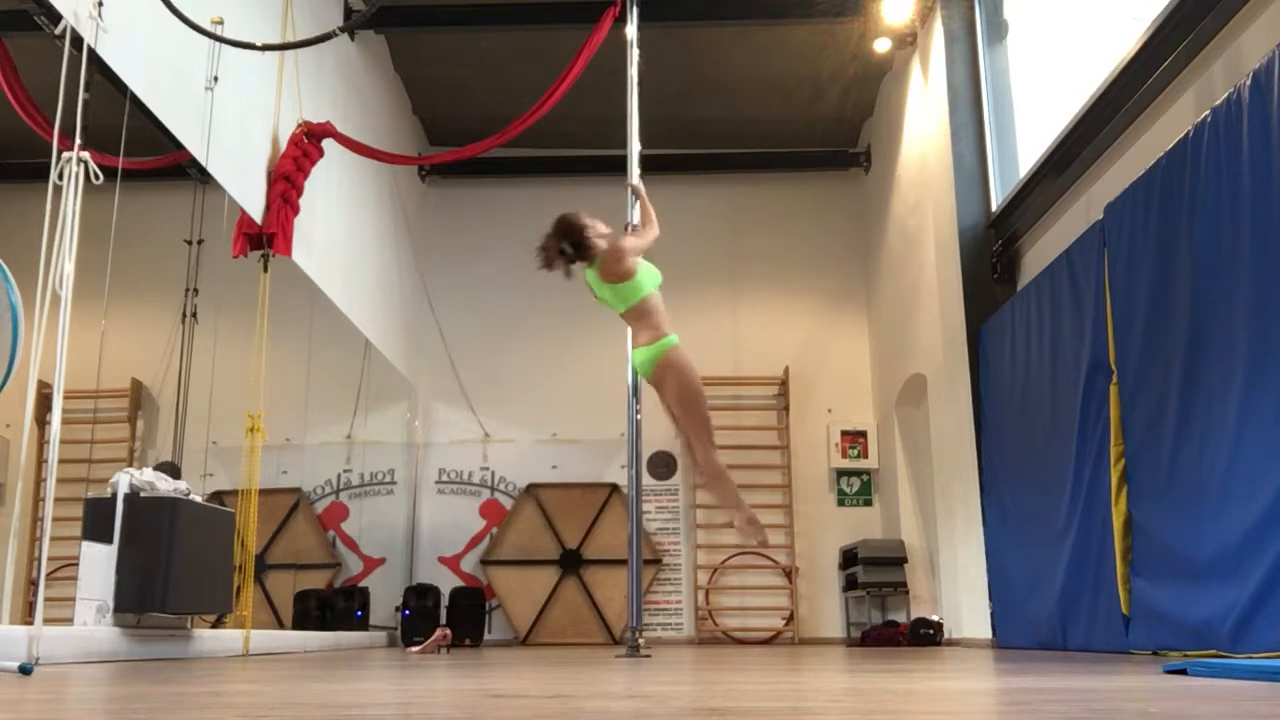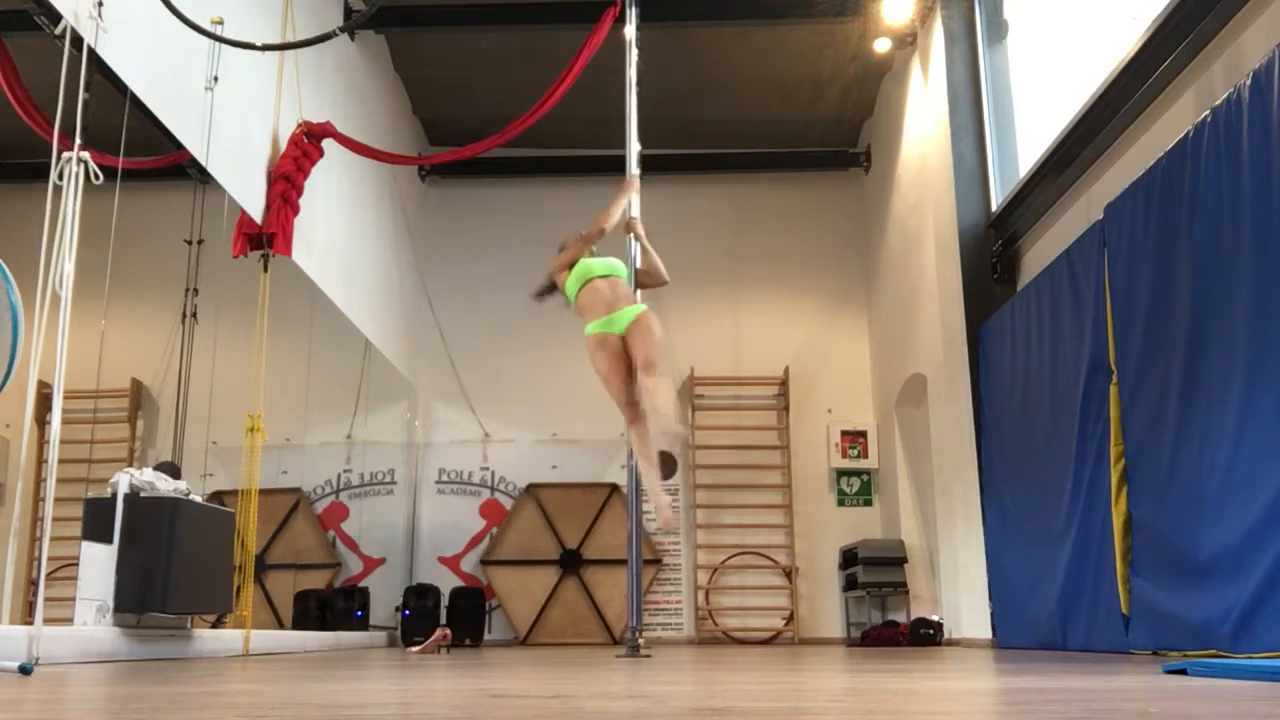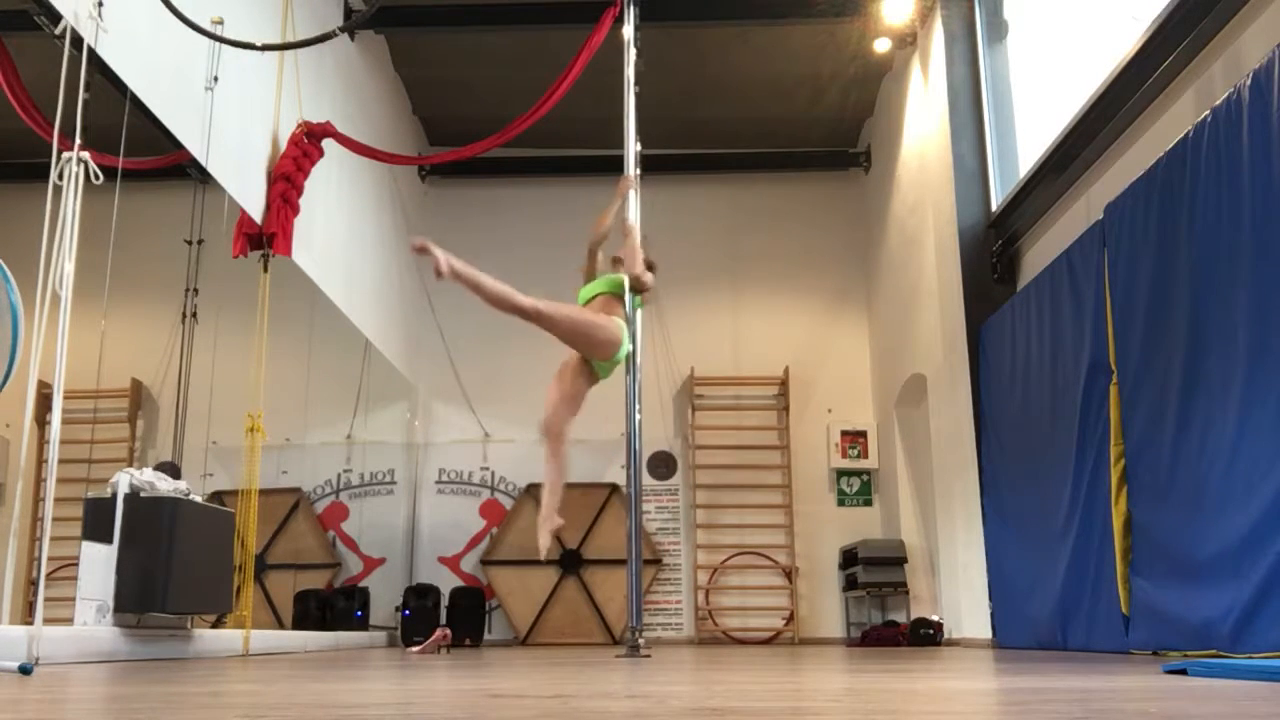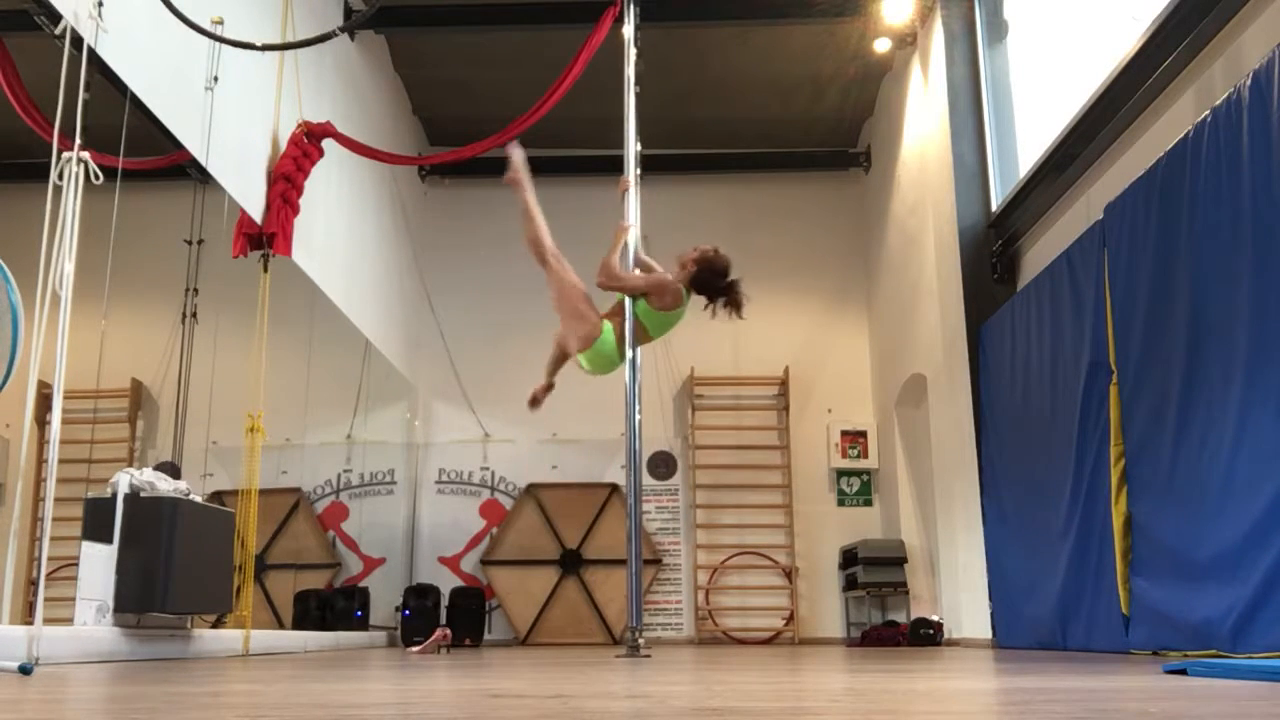
dt=0.4s
person 1, frame 1
left shoulder: (590, 272)
right shoulder: (617, 253)
right elbow: (653, 229)
left wrist: (624, 241)
right wrist: (640, 195)
left hip: (646, 354)
right hip: (662, 350)
left knee: (696, 440)
right knee: (703, 441)
left ankle: (740, 512)
right ankle: (744, 516)
person 1, frame 2
left shoulder: (618, 266)
right shoulder: (564, 263)
left elbow: (661, 278)
right elbow: (600, 226)
left wrist: (640, 237)
right wrist: (627, 191)
left hip: (637, 316)
right hip: (601, 332)
left knee: (651, 368)
right knee: (631, 411)
left ankle: (664, 421)
right ankle: (657, 498)
person 1, frame 3
left shoulder: (637, 282)
right shoulder: (592, 284)
left elbow: (638, 273)
right elbow: (595, 242)
left wrist: (632, 238)
right wrist: (619, 199)
left hip: (608, 337)
right hip: (583, 359)
left knee: (528, 306)
right knee: (552, 429)
left ankle: (453, 266)
right ankle: (548, 515)
person 1, frame 4
left shoulder: (667, 287)
right shoulder: (673, 290)
left elbow: (607, 278)
right elbow: (636, 257)
left wrist: (620, 238)
left hip: (597, 342)
right hip: (604, 355)
left knee: (549, 256)
right knee: (564, 332)
left ankle: (522, 179)
